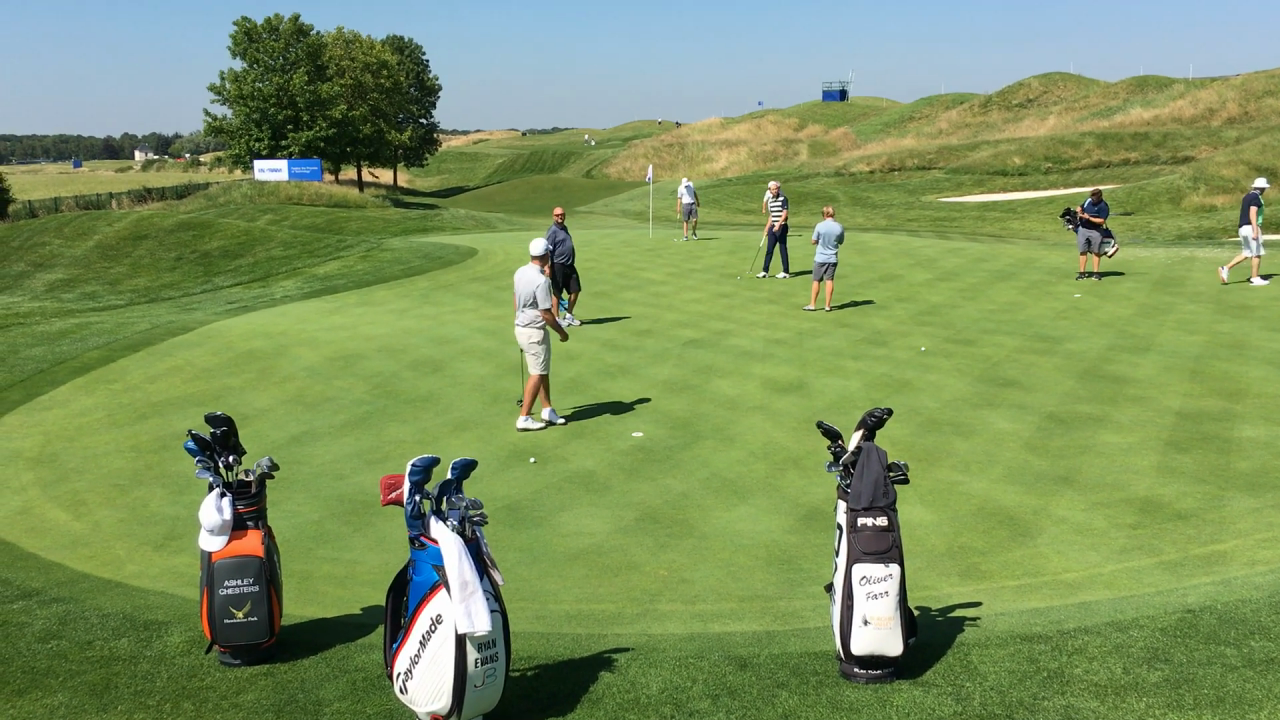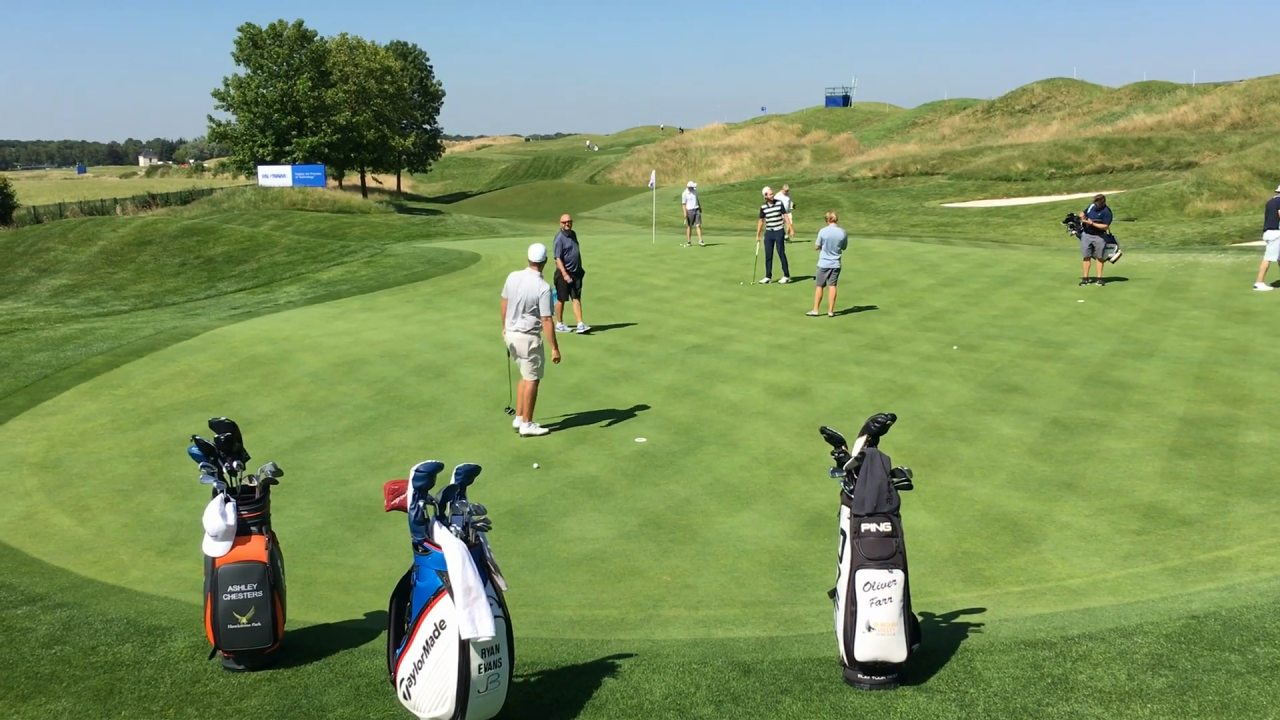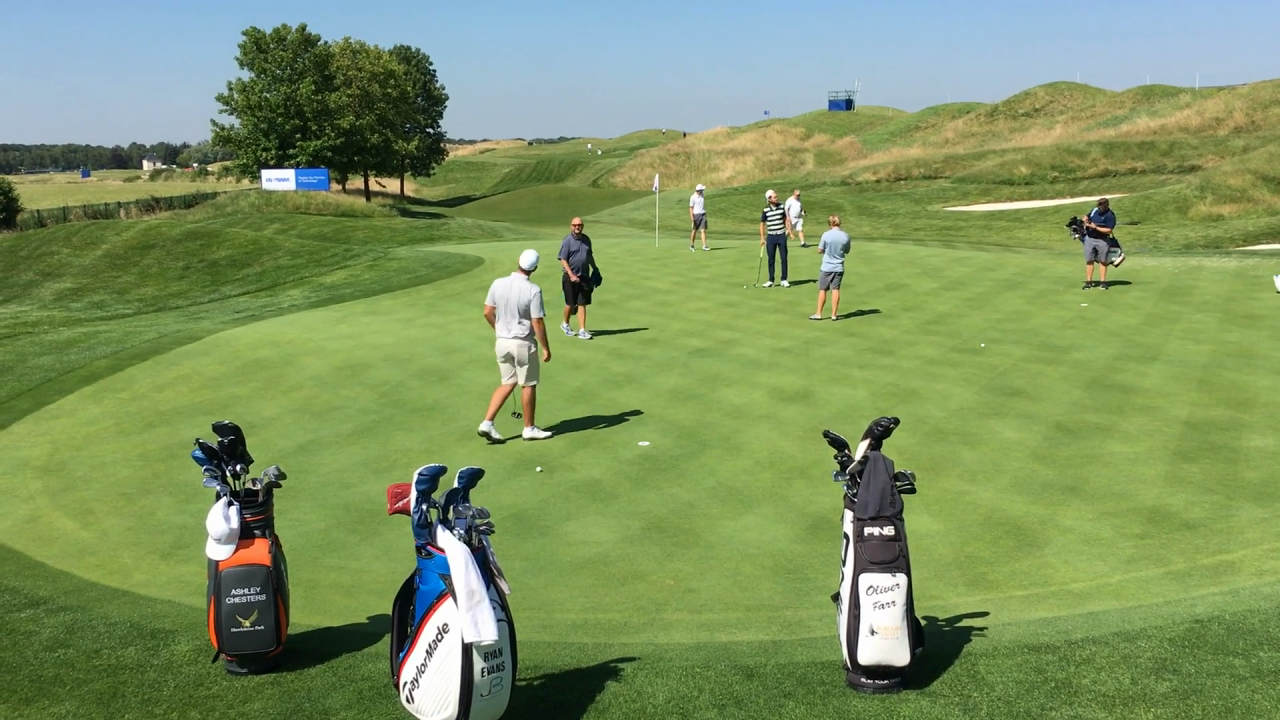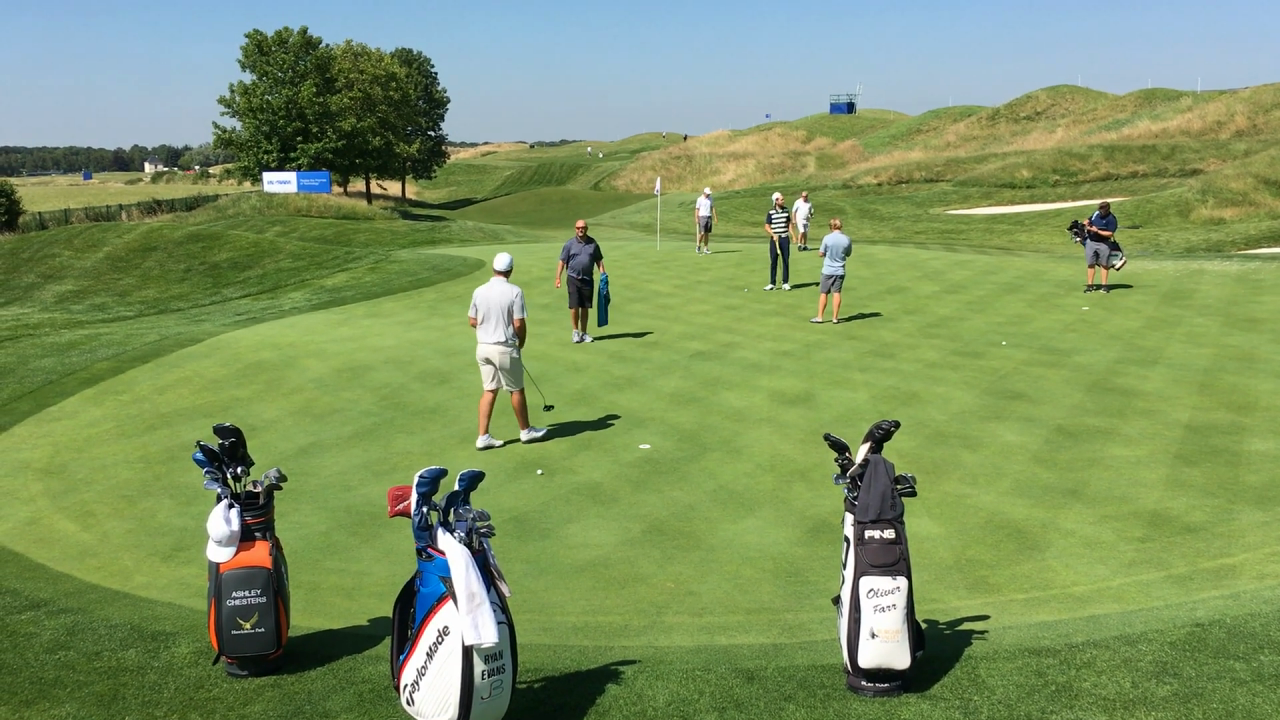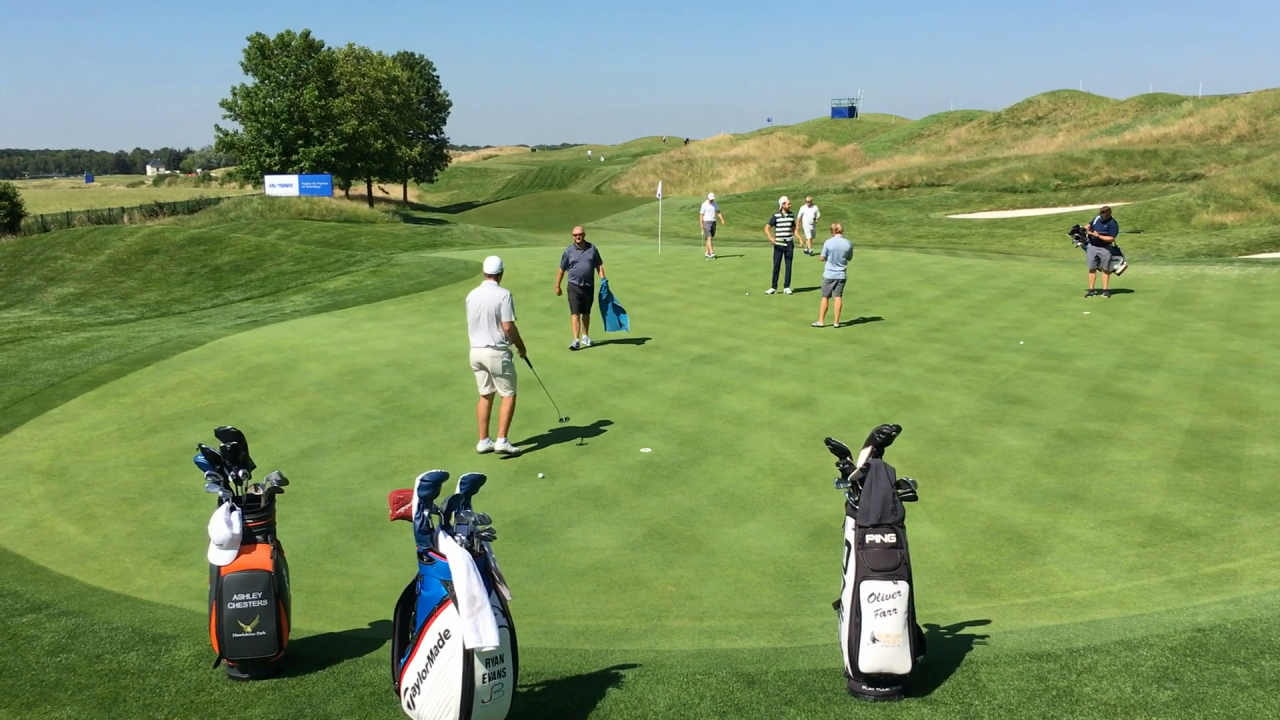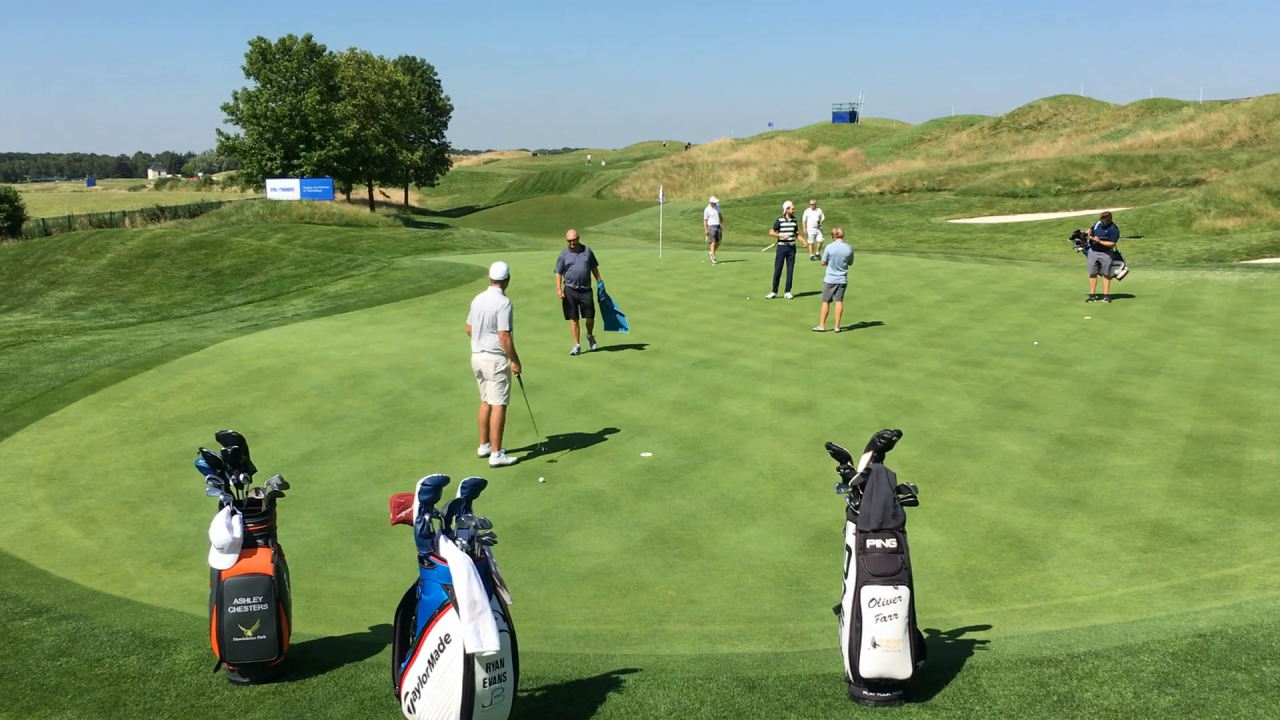
dt=0.3s
person 1, frame 1
left shoulder: (521, 272)
right shoulder: (541, 280)
left elbow: (516, 300)
right elbow: (546, 313)
right wrist: (562, 332)
left hip: (522, 328)
right hip: (533, 332)
left knee: (542, 371)
right knee: (537, 374)
left ankle: (548, 411)
right ankle: (524, 418)
person 1, frame 2
left shoulder: (513, 277)
right shoulder: (543, 287)
left elbow: (504, 304)
right elbow: (546, 321)
left wrist: (505, 327)
right wrist: (555, 349)
left hip: (512, 334)
right hip: (528, 338)
left knee: (527, 377)
right knee: (532, 379)
left ankle: (520, 417)
right ankle: (526, 424)
person 1, frame 3
left shoulder: (498, 284)
right shoulder: (533, 290)
left elbow: (487, 312)
right elbow: (537, 323)
right wrist: (546, 348)
left hip: (502, 342)
right hip: (523, 343)
left knee: (507, 384)
right knee: (528, 385)
left ankle: (487, 423)
right ankle: (529, 428)
person 1, frame 4
left shoulder: (479, 291)
right shoulder: (514, 291)
left elbow: (473, 321)
right elbow: (519, 324)
right wrist: (521, 341)
left hip: (483, 348)
right hip: (504, 349)
left knee: (489, 391)
right knee: (516, 390)
left ankle: (483, 437)
right ankle: (526, 431)
person 1, frame 5
left shoulder: (471, 295)
right shoulder: (503, 294)
right elbow: (508, 327)
right wrist: (520, 346)
left hip: (476, 351)
right hip: (497, 352)
left knee: (485, 396)
right knee: (508, 394)
left ankle: (484, 441)
right ankle: (502, 440)
person 1, frame 6
left shoulder: (477, 299)
right shoulder: (503, 302)
left elbow: (469, 330)
right elbow: (504, 336)
right wrist: (515, 361)
left hip: (477, 356)
right hip: (495, 358)
left knee: (486, 402)
right knee: (499, 405)
left ankle: (484, 445)
right ankle: (496, 454)
